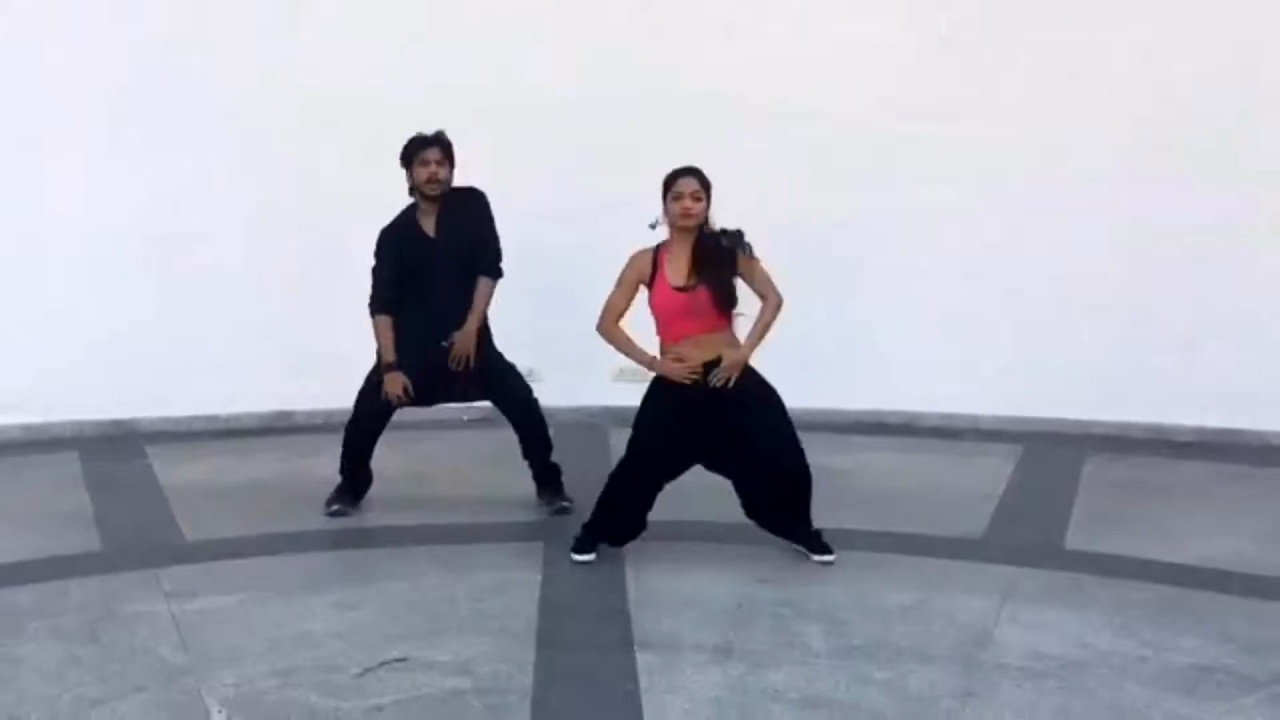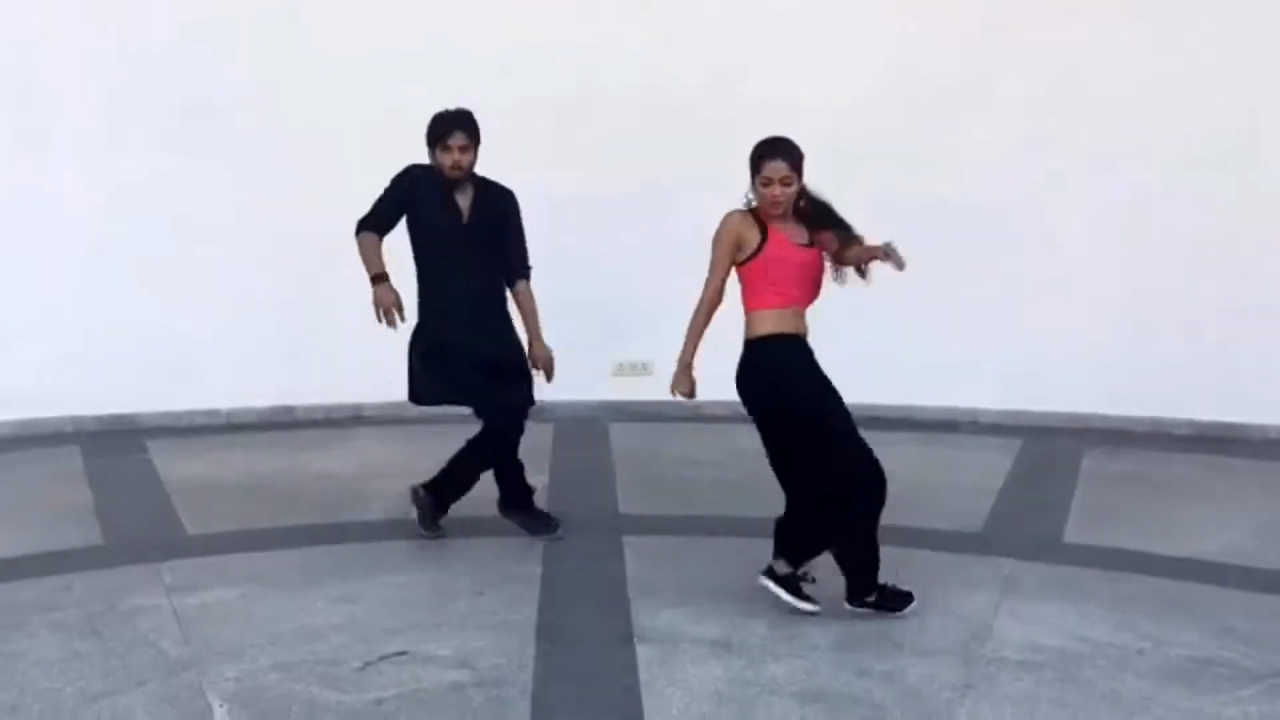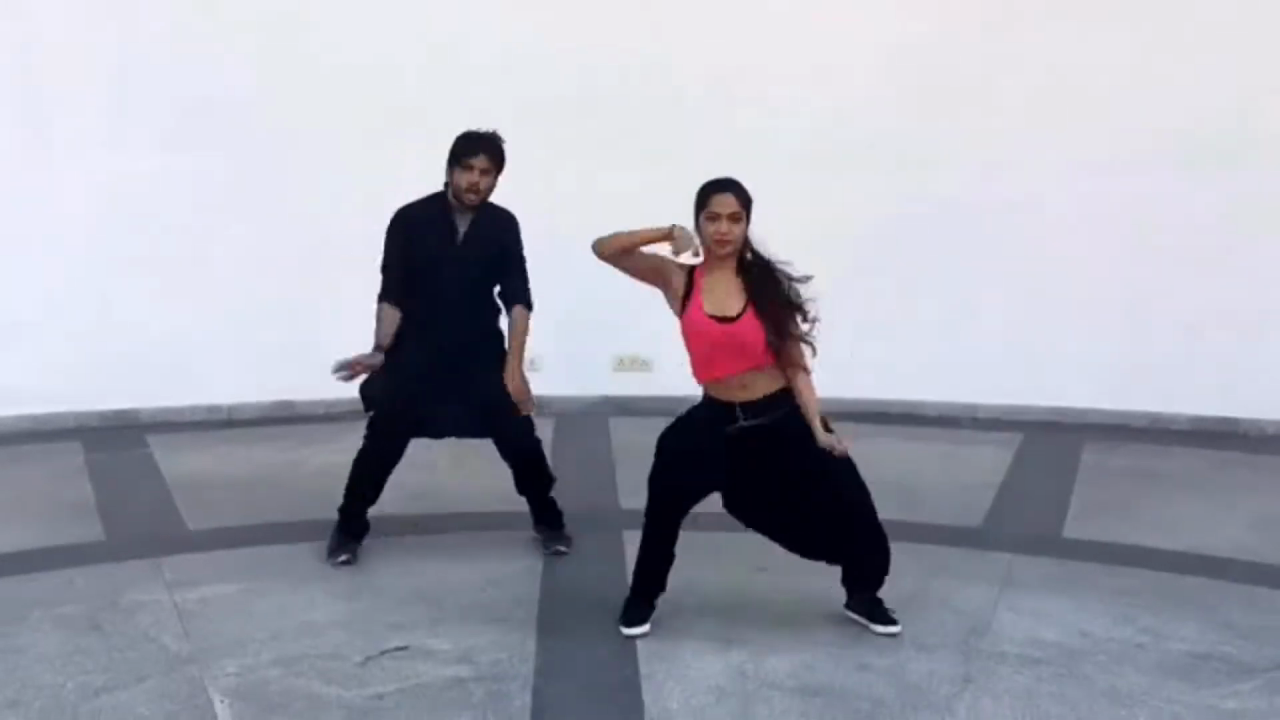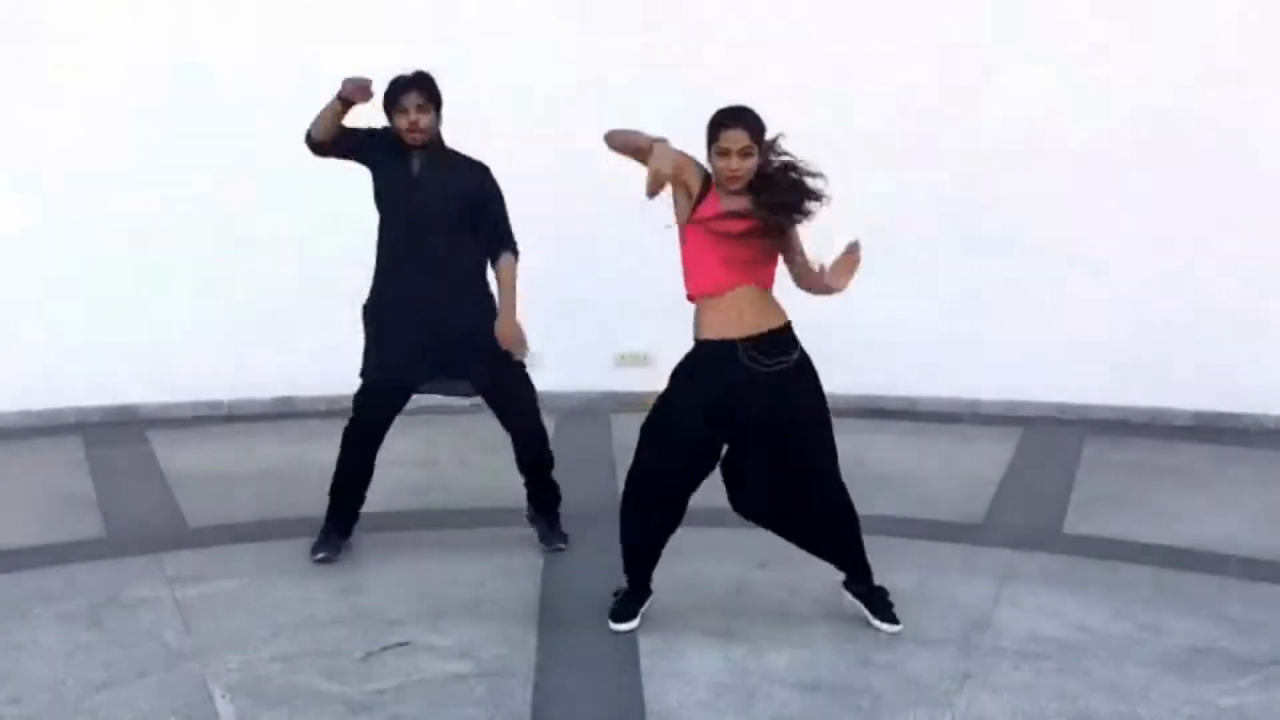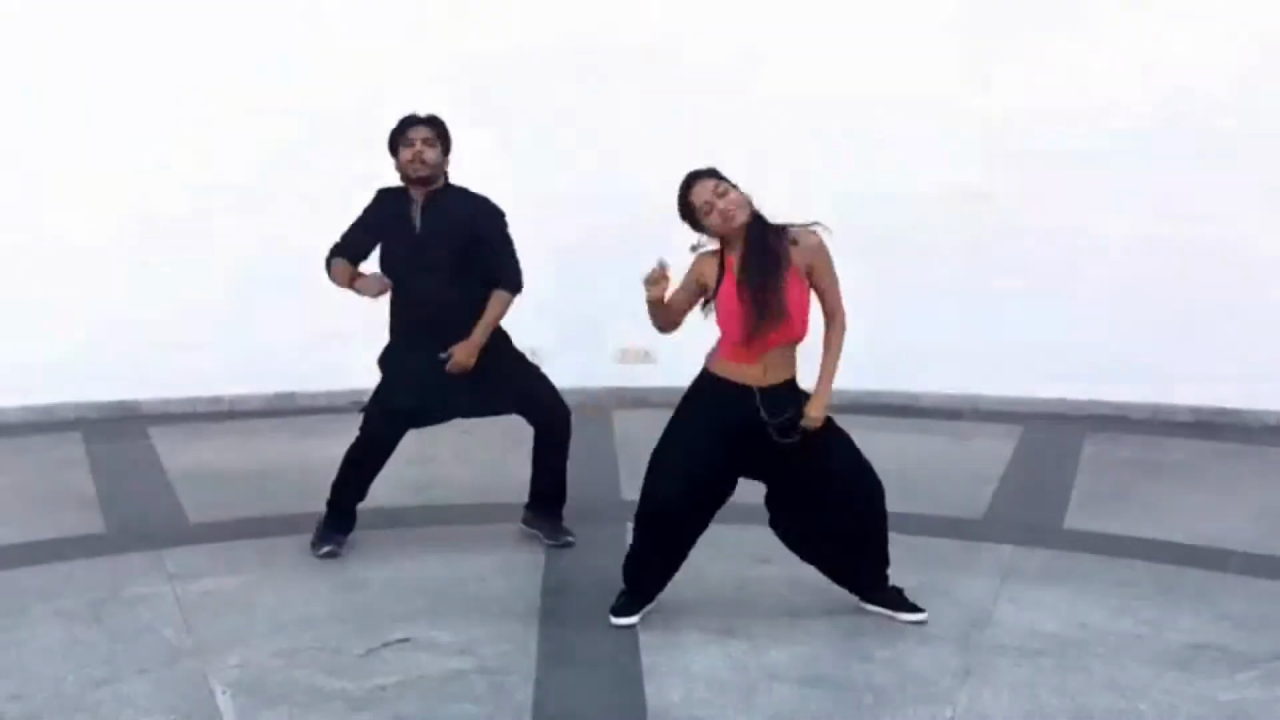
dt=0.5s
person 1, frame 1
left shoulder: (727, 252)
right shoulder: (646, 261)
left elbow: (772, 298)
right elbow: (607, 323)
left wrist: (744, 347)
right wrist: (654, 363)
left hip: (729, 377)
right hip: (676, 388)
left knee: (783, 461)
right knee: (641, 469)
left ankle: (800, 530)
right ankle: (596, 531)
person 1, frame 2
left shoulder: (812, 225)
right shoulder: (739, 225)
left elbow: (848, 253)
right elbow: (710, 297)
left wrist: (877, 251)
right wrist: (686, 361)
left hip: (794, 358)
right hip: (771, 362)
left knee: (819, 467)
right knee: (848, 468)
left ankle: (787, 565)
right ankle: (863, 588)
person 1, frame 3
left shoulder: (769, 280)
right shoulder: (678, 278)
left elbow: (795, 360)
right elbow: (604, 249)
left wrist: (819, 427)
right wrist: (664, 235)
left hip: (780, 417)
right hip: (716, 418)
left knee: (850, 514)
right knee: (668, 491)
left ankle: (862, 594)
right ankle: (644, 595)
person 1, frame 4
left shoulder: (775, 203)
right shoulder: (692, 184)
left elbow: (805, 278)
right elbow: (615, 140)
left wrist: (832, 280)
right wrist: (656, 150)
left hip: (778, 356)
right hip: (712, 362)
left knee: (812, 480)
right knee: (655, 479)
left ankle: (861, 583)
right ankle: (636, 587)
person 1, frame 5
left shoulder: (803, 245)
right shoulder: (708, 266)
left elbow: (835, 320)
right elbow: (667, 324)
left wrist: (823, 392)
right wrist: (654, 298)
left hip: (784, 400)
right hip: (717, 400)
left knee: (856, 491)
right knee: (667, 499)
left ankle: (874, 586)
right ankle: (639, 587)
person 2, frame 1
left shoulder: (472, 203)
right shoulder: (395, 235)
left elbow: (489, 269)
right elbow: (383, 304)
left wrist: (469, 329)
right wrist: (389, 367)
left hip: (468, 337)
right hip: (412, 343)
left knee: (525, 409)
right knee: (367, 413)
left ankle: (549, 483)
right ankle: (352, 484)
person 2, frame 2
left shoulder: (500, 199)
right shoulder: (415, 183)
left elbow: (517, 272)
right elbow: (370, 230)
left wrist: (536, 337)
right wrist: (380, 281)
left hip: (491, 325)
right hip: (444, 330)
left knee: (508, 415)
right knee: (506, 416)
left ankle: (436, 496)
right ankle: (515, 503)
person 2, frame 3
left shoulder: (501, 225)
right shoulder: (411, 221)
left elbow: (518, 298)
right elbow: (393, 295)
left wrist: (515, 366)
right wrist: (378, 352)
left hip: (479, 356)
right hip: (412, 357)
left knee: (521, 441)
right knee: (382, 441)
left ankle: (547, 518)
right ankle: (350, 526)
person 2, frame 4
left shoulder: (471, 173)
right shoulder: (383, 151)
left elbow: (502, 244)
right elbow: (318, 141)
left wrist: (507, 313)
right wrist: (343, 102)
left hip: (471, 317)
right hip: (401, 319)
left knee: (523, 415)
right knee: (366, 422)
left ankle: (545, 511)
right ankle: (337, 525)
person 2, frame 5
left shoulder: (476, 210)
right shoulder: (385, 207)
left elbow: (508, 281)
right elbow: (337, 260)
left wrist: (475, 343)
right wrist: (361, 280)
left hip: (481, 345)
right hip: (413, 352)
left knee: (554, 416)
right knee: (373, 438)
left ankle: (543, 511)
right ankle: (337, 519)
